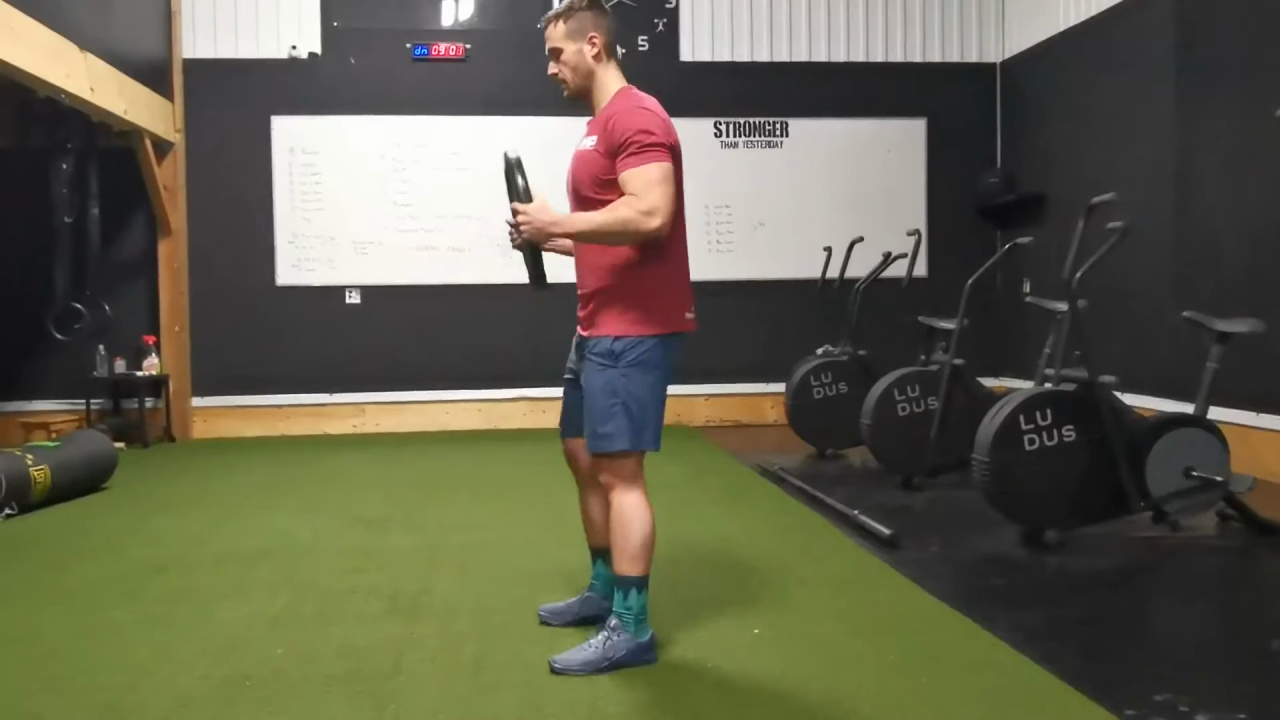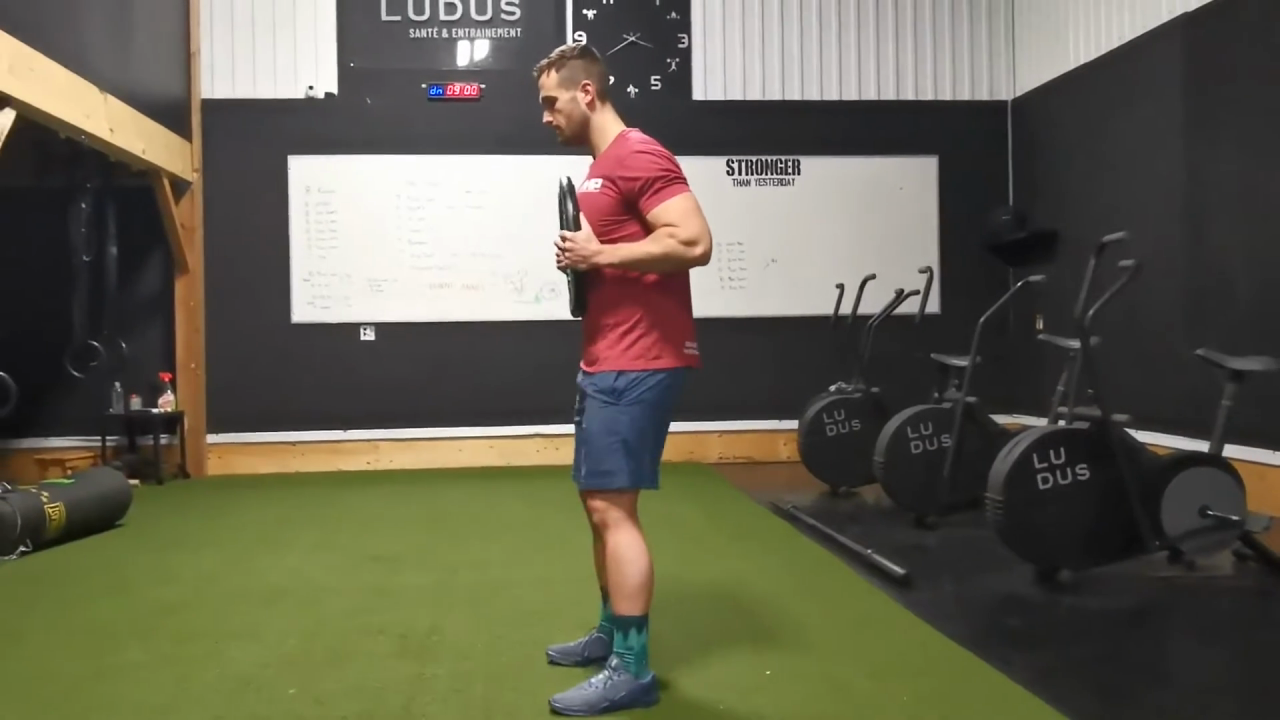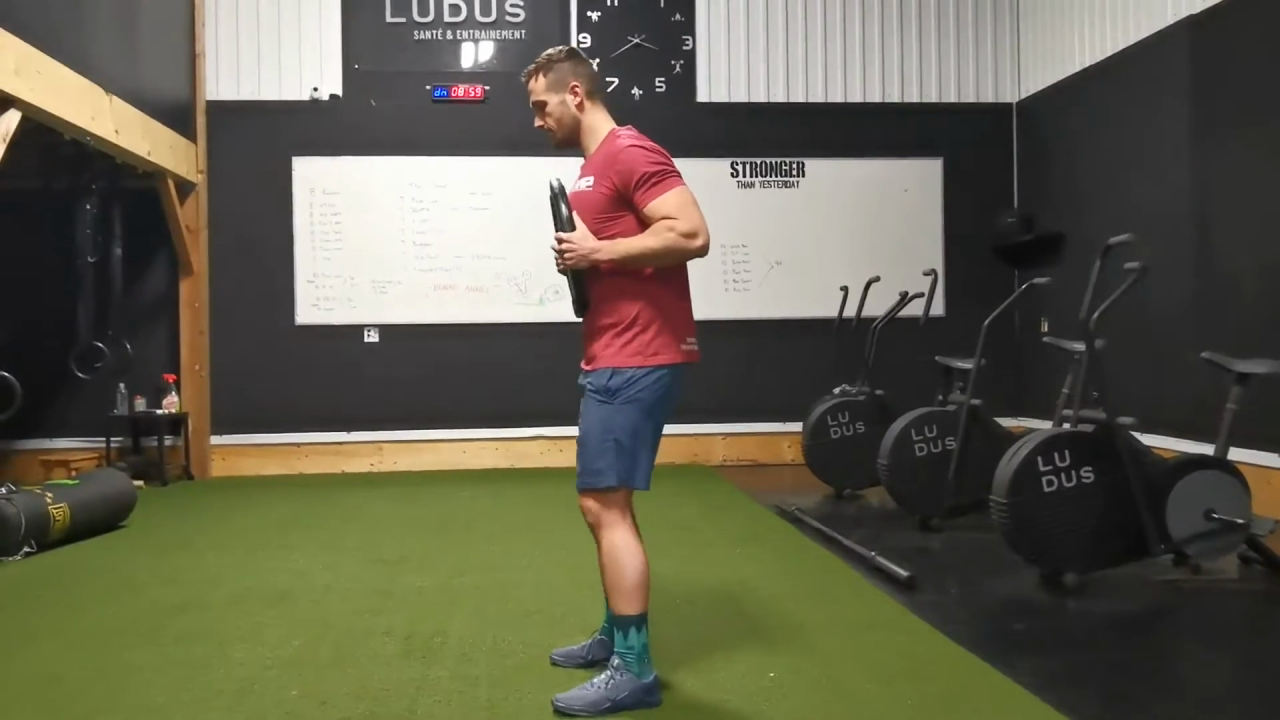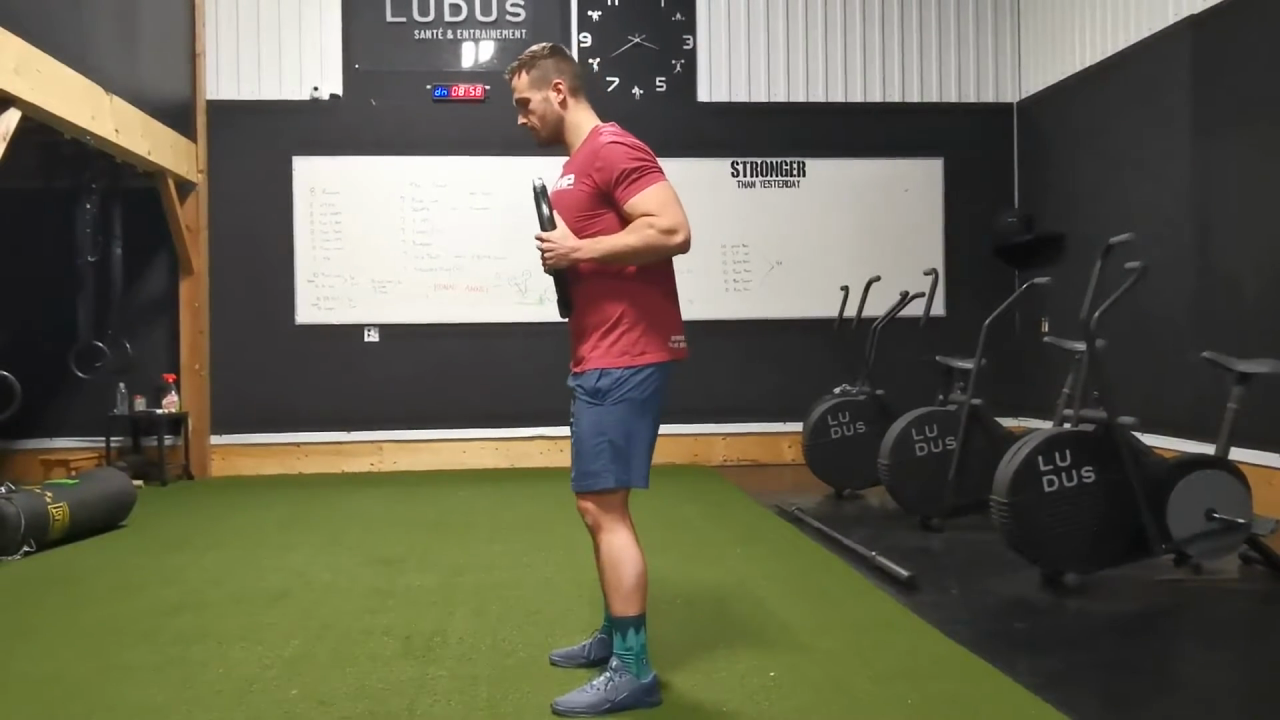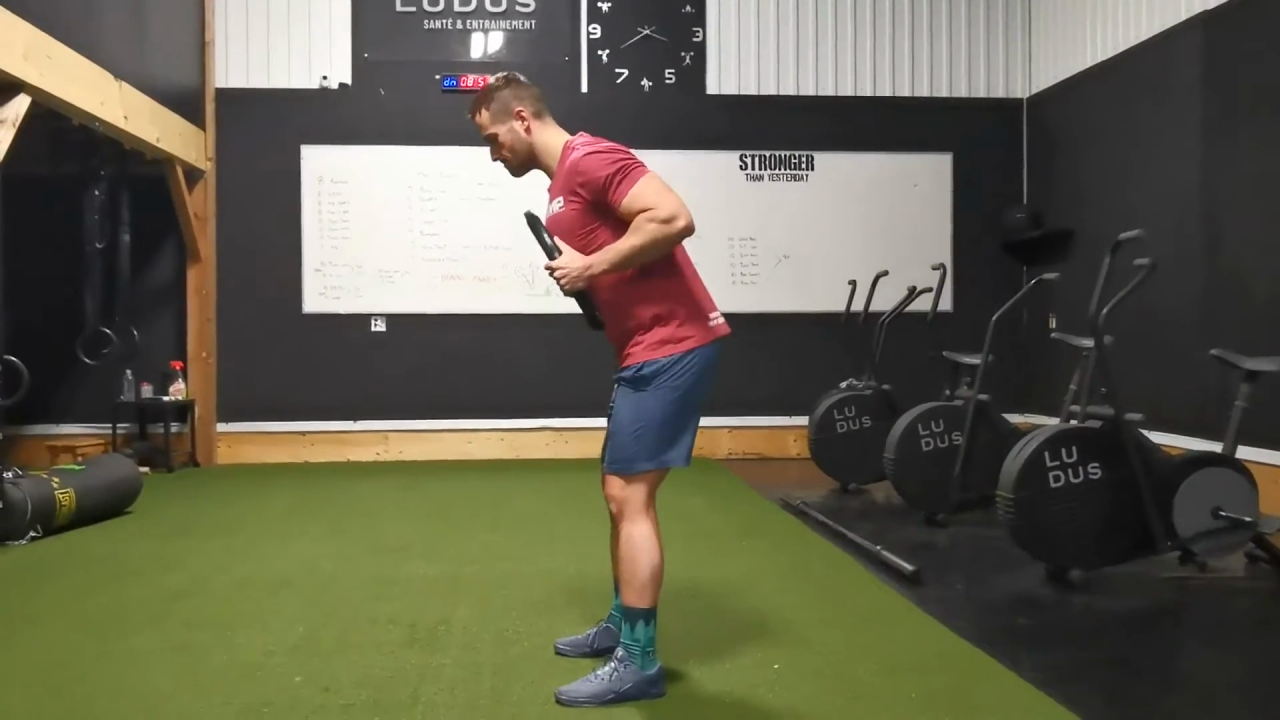
dt=1s
person 1, frame 1
left shoulder: (635, 116)
right shoulder: (602, 124)
left elbow: (650, 217)
left wrist: (556, 223)
right wrist: (558, 236)
left hip: (634, 326)
right hip: (602, 323)
left knee: (618, 471)
right knee: (583, 454)
left ankle: (631, 628)
right ankle: (604, 589)
person 1, frame 2
left shoulder: (637, 157)
right shoulder: (601, 168)
left elbow: (694, 242)
left wrist: (601, 254)
right wrist: (583, 257)
left hip: (638, 361)
right hip: (608, 360)
left knee: (611, 508)
right knee: (601, 503)
right ankle: (611, 633)
person 1, frame 3
left shoulder: (630, 154)
right shoulder: (594, 167)
left elbow: (691, 234)
left wrist: (598, 251)
right wrist: (579, 256)
left hip: (638, 358)
right hip: (611, 357)
left knee: (604, 504)
right knee: (602, 501)
right ankle: (614, 635)
person 1, frame 4
left shoulder: (613, 150)
right shoulder: (578, 164)
left elbow: (672, 231)
left wrist: (578, 250)
right wrist: (565, 254)
left hip: (625, 358)
right hip: (600, 358)
left knee: (603, 508)
right knee: (600, 505)
right ankle: (613, 636)
person 1, frame 5
left shoulder: (590, 160)
right shoulder: (563, 184)
left elbow: (674, 219)
left wrist: (590, 267)
right wrist: (578, 273)
left hip: (671, 346)
right hip: (648, 350)
left knee: (628, 496)
right knee: (621, 494)
left ankle: (638, 661)
right ankle: (620, 624)
